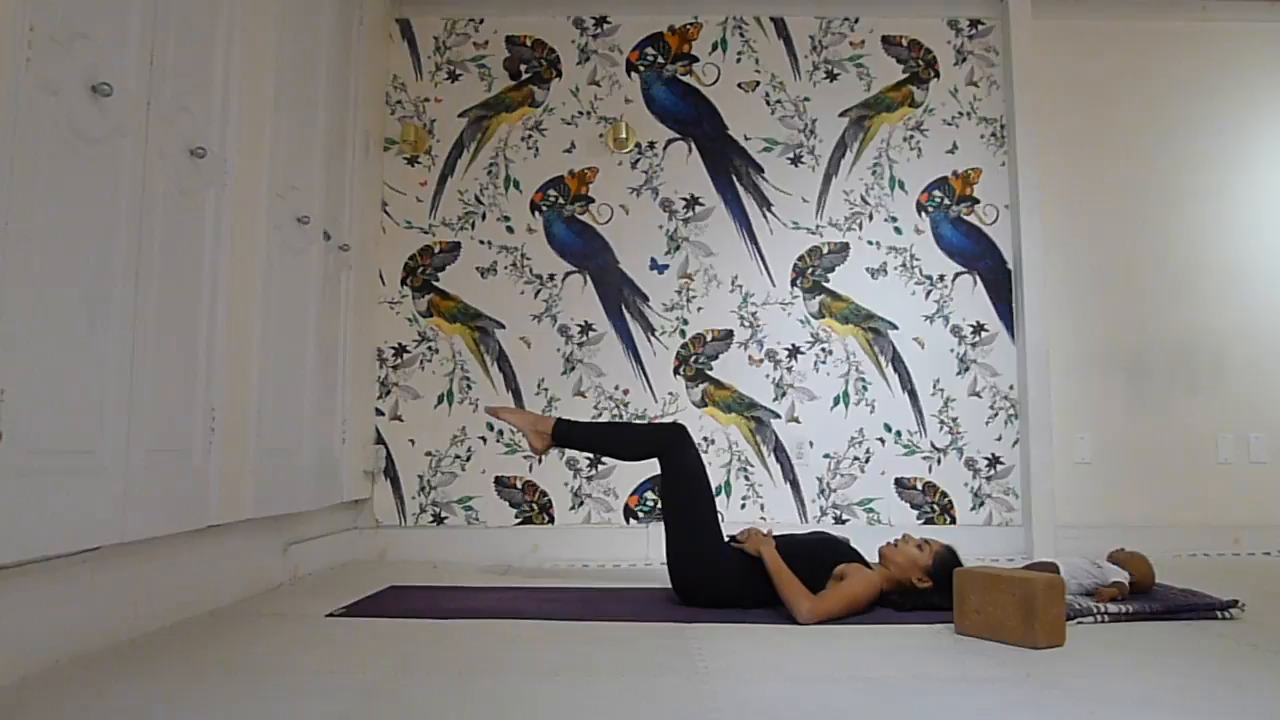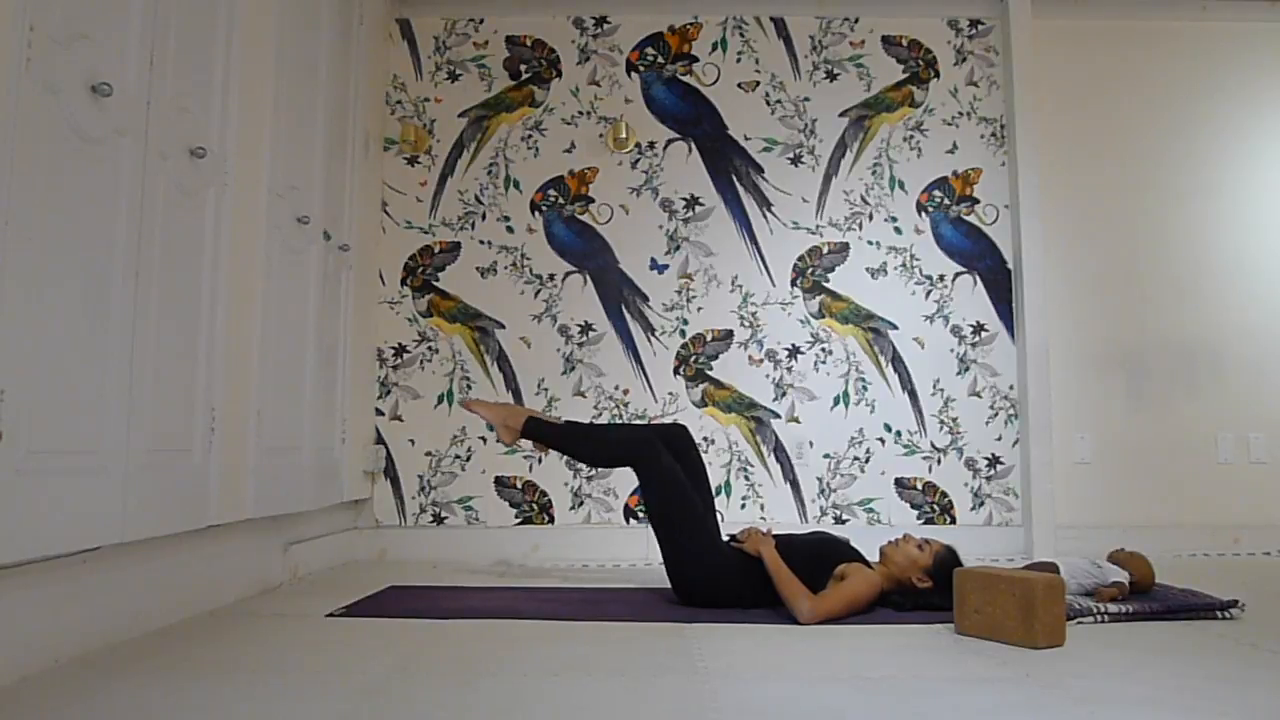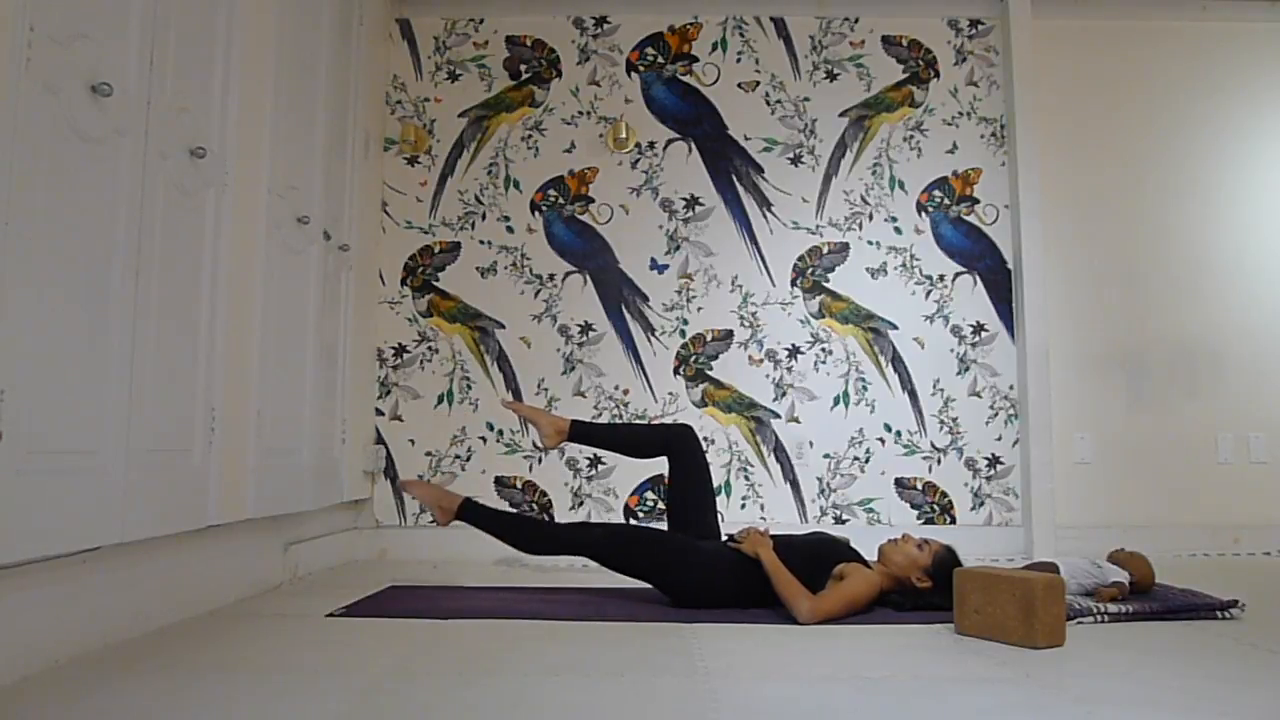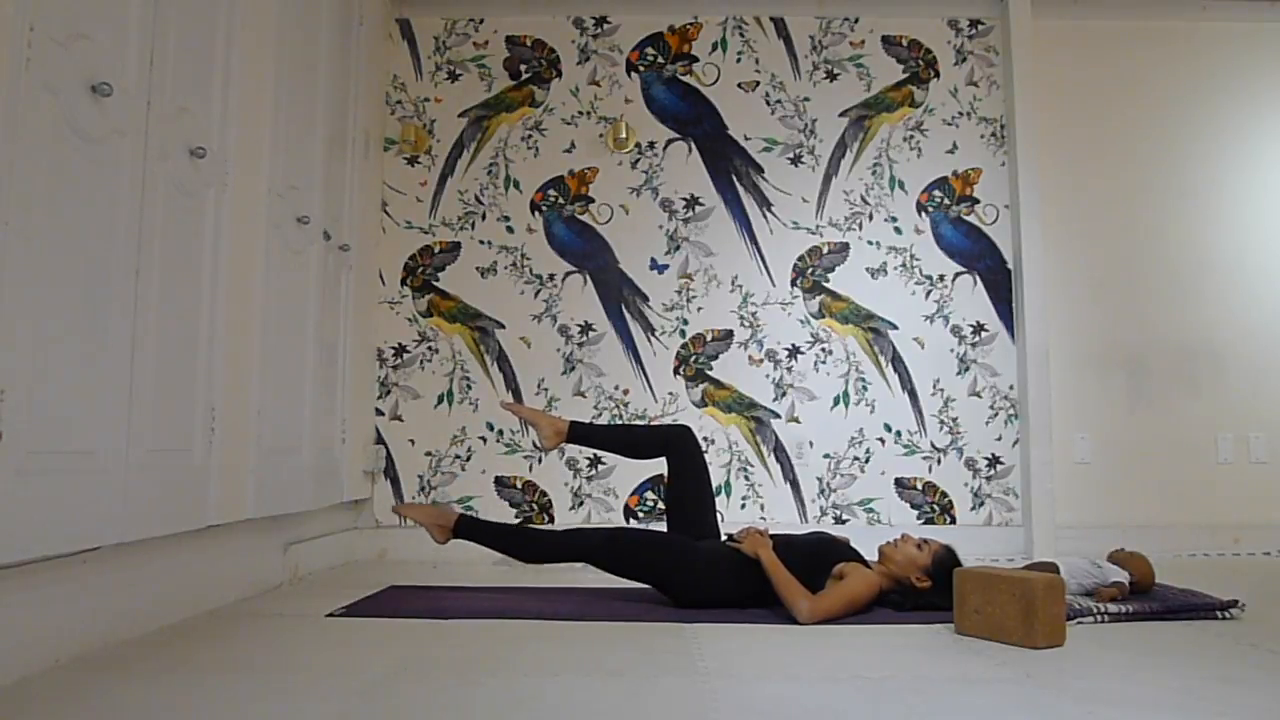
dt=1s
person 1, frame 1
left shoulder: (868, 585)
right shoulder: (861, 570)
left elbow: (807, 609)
left wrist: (766, 551)
right wrist: (762, 540)
left hip: (712, 577)
right hip: (720, 565)
left knee: (673, 439)
right knee: (672, 440)
left ankle: (551, 429)
right ankle: (553, 433)
person 1, frame 2
left shoulder: (868, 585)
right shoulder: (860, 568)
left elbow: (808, 610)
left wrist: (766, 551)
right wrist: (761, 540)
left hip: (713, 578)
right hip: (719, 560)
left knee: (646, 451)
right knee: (674, 437)
left ankle: (521, 427)
right ankle: (554, 428)
person 1, frame 3
left shoulder: (865, 586)
right shoulder: (857, 565)
left elbow: (807, 610)
left wrist: (764, 552)
right wrist: (760, 539)
left hip: (710, 579)
right hip: (712, 555)
left knee: (581, 535)
right knee: (680, 438)
left ankle: (459, 507)
right ankle: (564, 430)
person 1, frame 4
left shoulder: (865, 586)
right shoulder: (856, 563)
left elbow: (807, 609)
left wrist: (763, 553)
right wrist: (762, 537)
left hip: (709, 578)
right hip: (711, 554)
left knee: (583, 542)
right knee: (678, 438)
left ankle: (456, 525)
right ankle: (563, 431)
